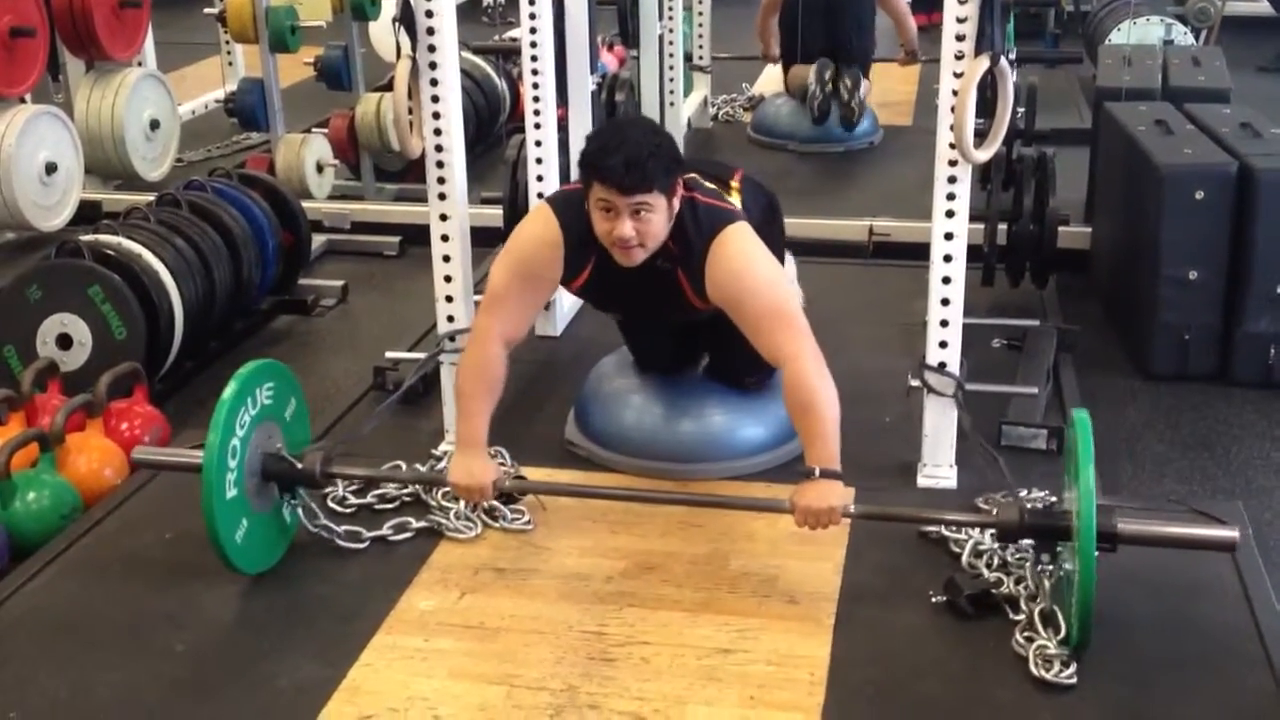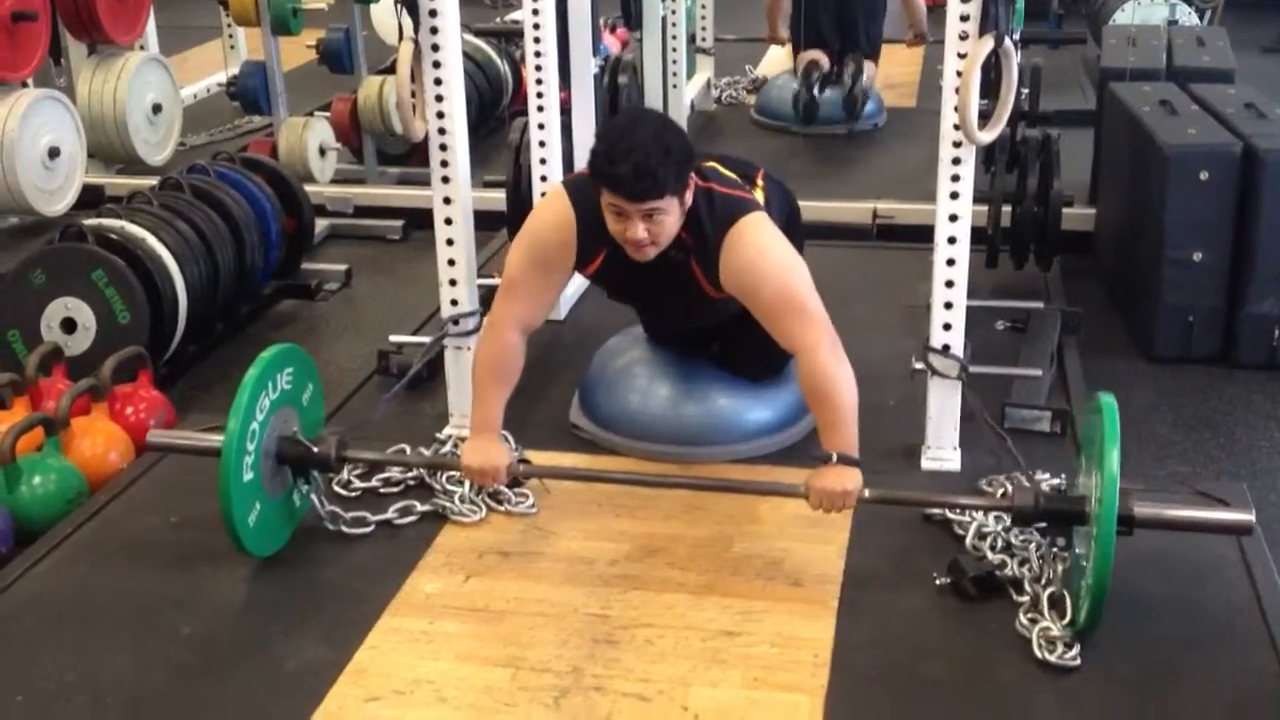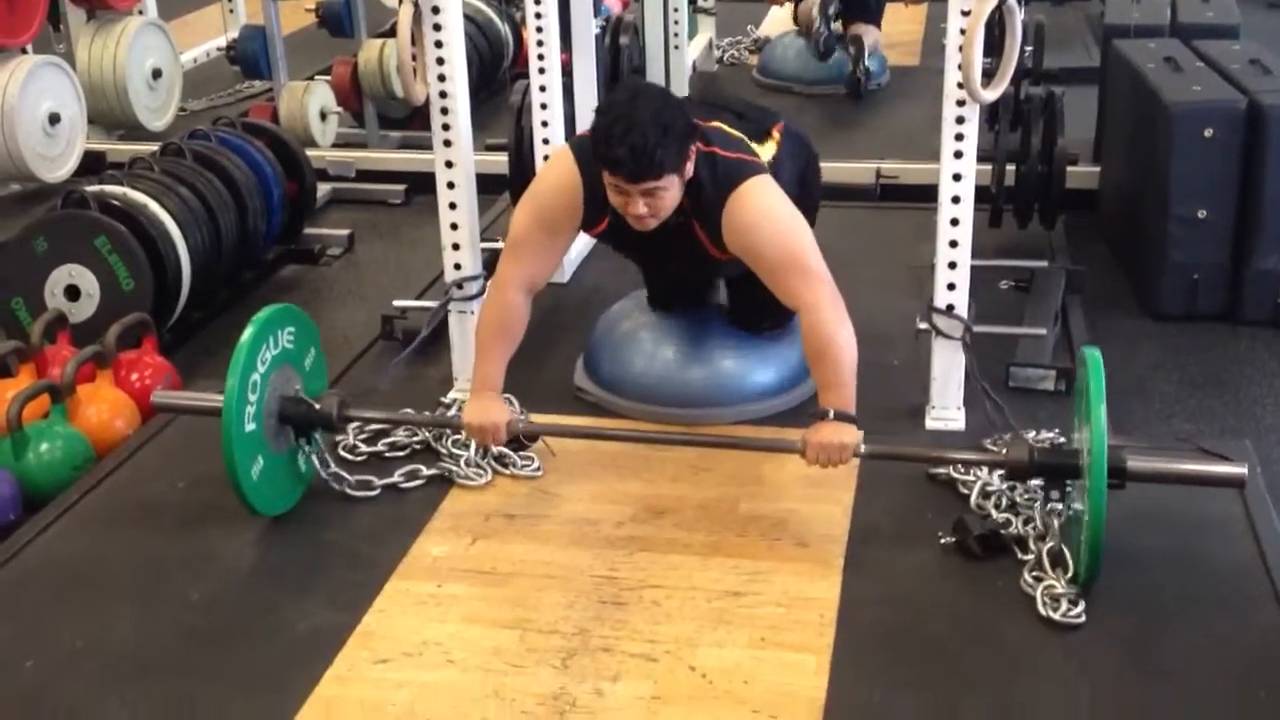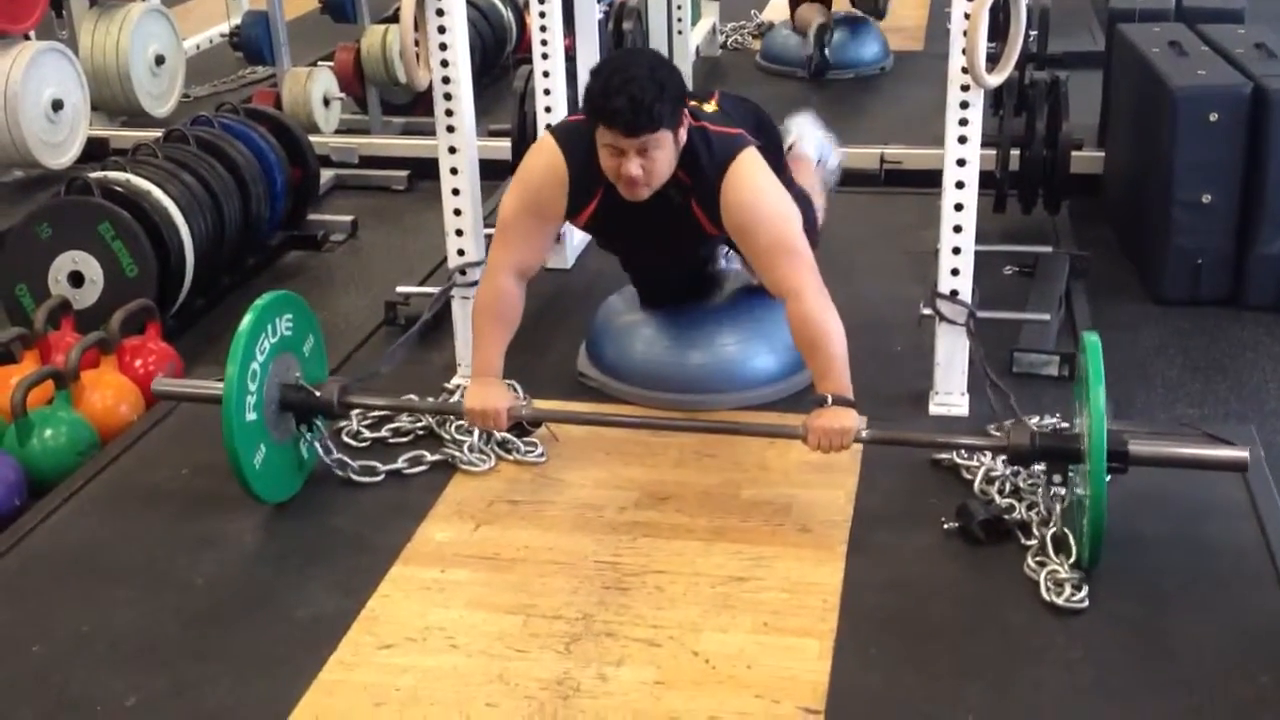
dt=0.4s
person 1, frame 1
left shoulder: (727, 246)
right shoulder: (551, 230)
left elbow: (798, 356)
right elbow: (492, 336)
left wrist: (823, 475)
right wrist: (471, 450)
left knee: (744, 375)
right knee: (659, 365)
person 1, frame 2
left shoulder: (744, 237)
right shoulder: (565, 214)
left elbow: (816, 343)
right elbow: (509, 324)
left wrist: (840, 460)
right wrist: (485, 434)
left knee: (753, 367)
right knee: (674, 341)
person 1, frame 3
left shoulder: (746, 195)
right shoulder: (571, 174)
left elbow: (819, 302)
right elbow: (515, 283)
left wrist: (837, 416)
right wrist: (485, 392)
left knee: (760, 319)
right knee: (672, 303)
person 1, frame 4
left shoulder: (735, 167)
right shoulder: (557, 160)
left elbow: (800, 289)
right elbow: (507, 271)
left wrist: (836, 401)
right wrist: (486, 378)
right knee: (666, 300)
left ankle: (805, 147)
right ankle: (712, 259)
